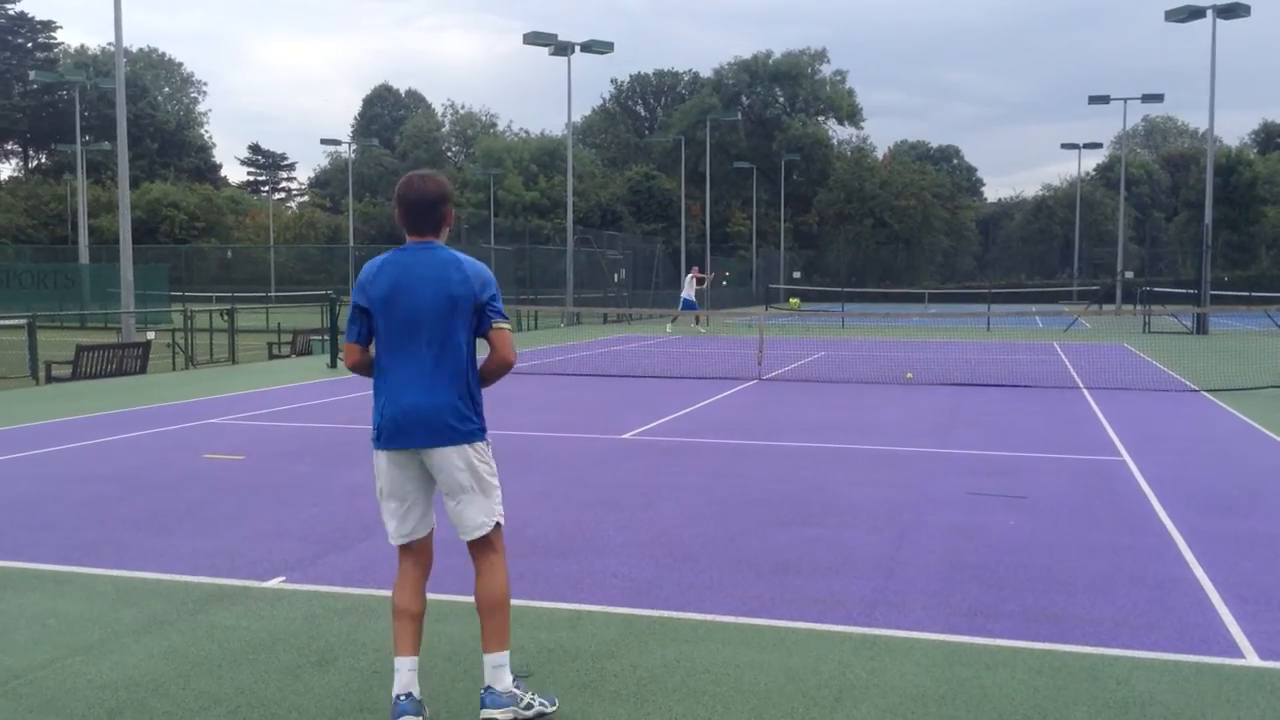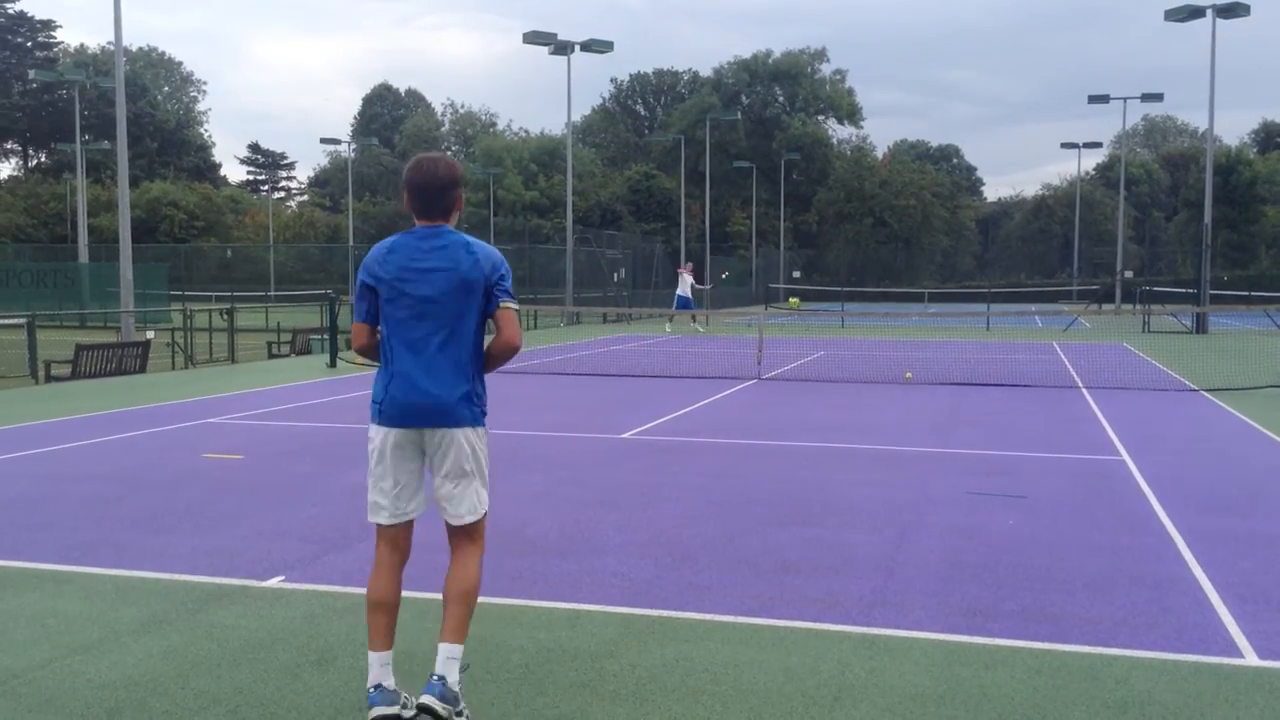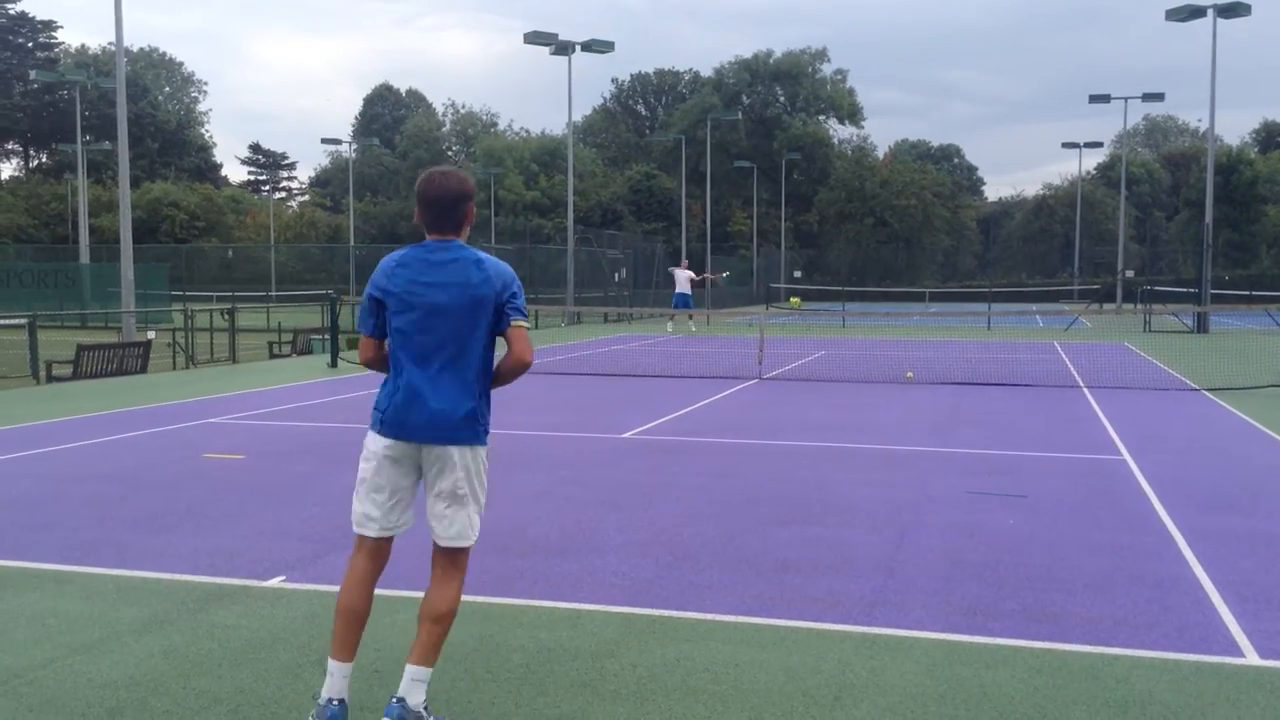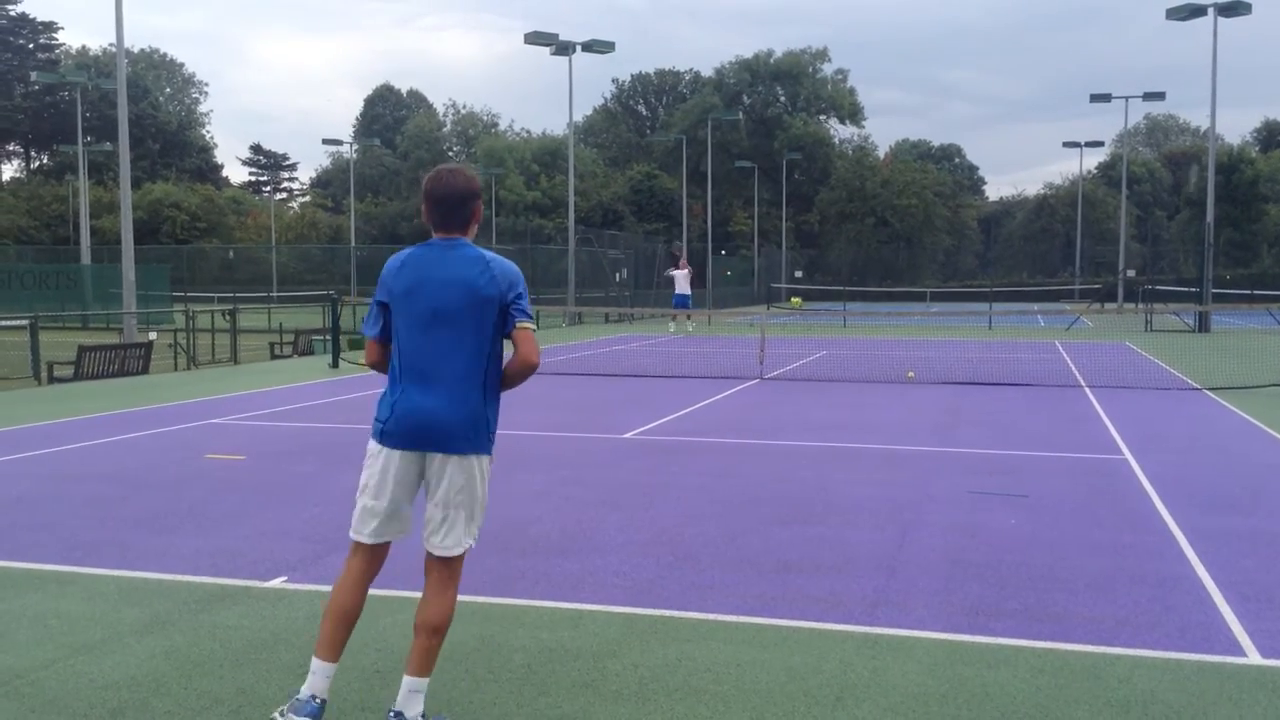
dt=0.1s
person 1, frame 1
left shoulder: (372, 275)
right shoulder: (476, 276)
left elbow: (354, 359)
right elbow: (504, 356)
left hip: (394, 433)
right hip: (456, 432)
left knee: (412, 560)
right knee: (488, 552)
person 1, frame 2
left shoulder: (380, 258)
right shoulder: (486, 259)
left elbow: (362, 342)
right elbow: (510, 341)
left hip: (394, 412)
right hip: (457, 414)
left knee: (390, 547)
right knee: (467, 543)
person 1, frame 3
left shoulder: (390, 270)
right shoulder: (497, 275)
left elbow: (369, 355)
right elbow: (522, 358)
left hip: (394, 426)
right hip: (459, 432)
left knee: (367, 558)
right knee: (450, 564)
person 1, frame 4
left shoulder: (397, 269)
right shoulder: (504, 275)
left elbow: (376, 356)
right elbow: (528, 360)
left hip: (396, 431)
right hip: (462, 438)
left knee: (362, 562)
right knee: (443, 573)
